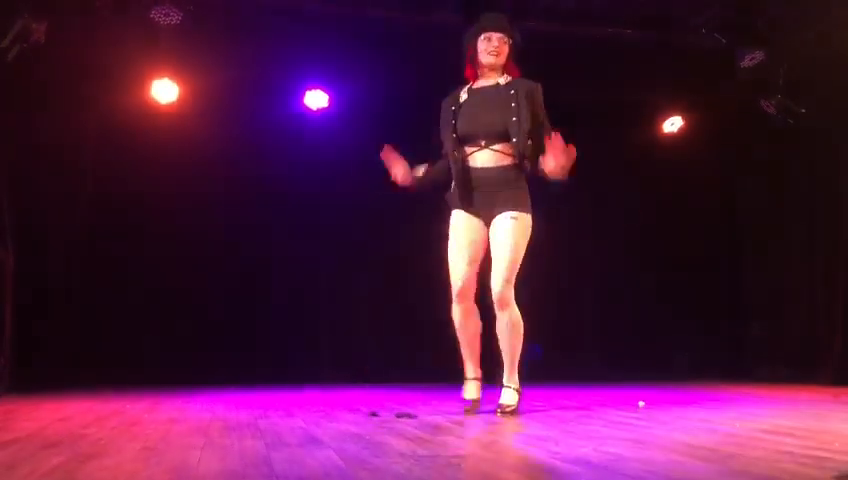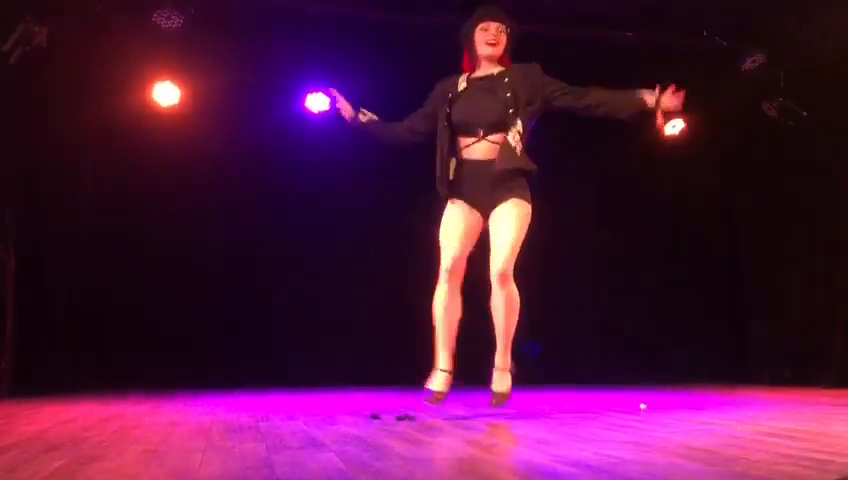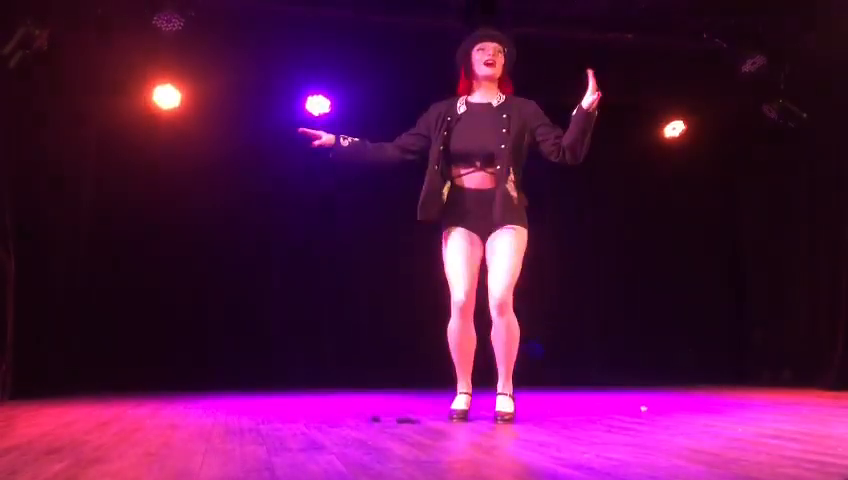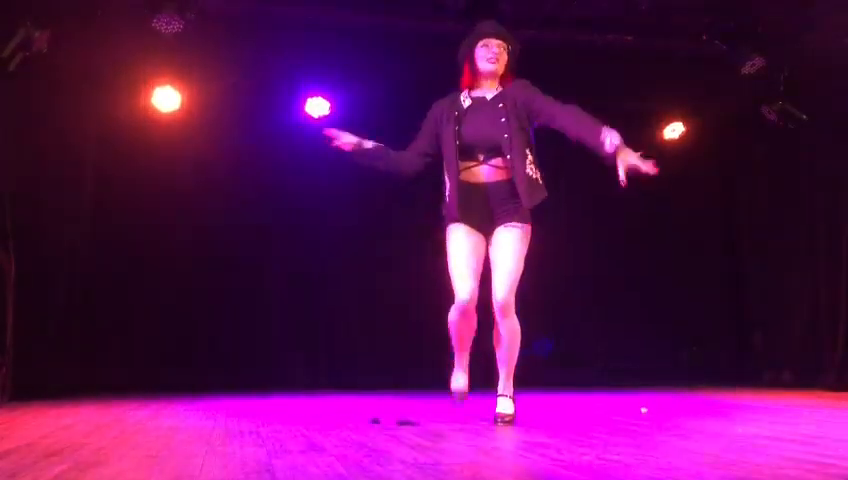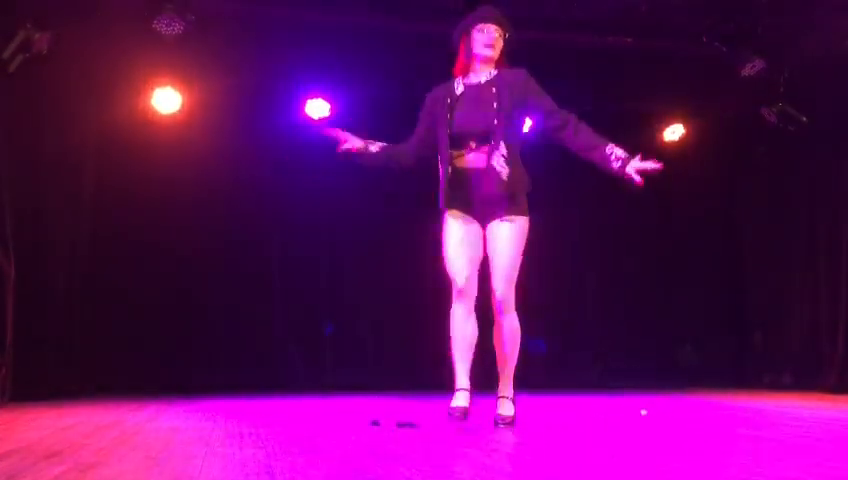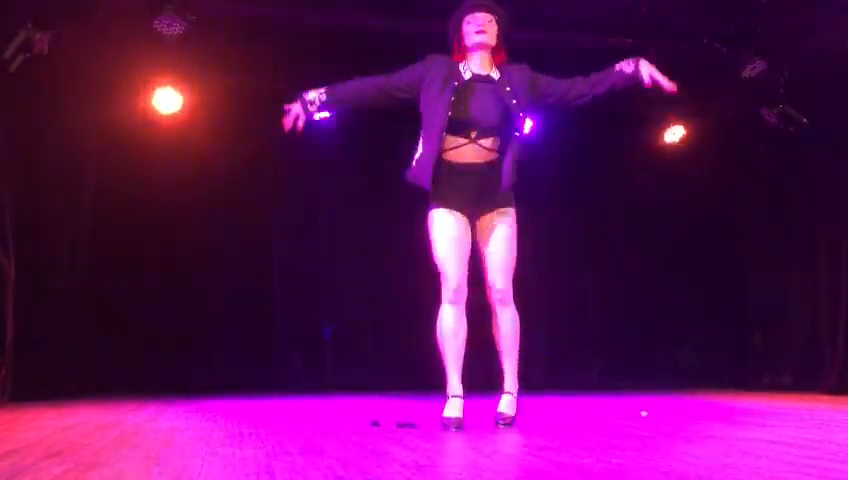
dt=0.3s
person 1, frame 1
left shoulder: (526, 92)
right shoulder: (456, 100)
left elbow: (540, 149)
right elbow: (451, 161)
left wrist: (551, 165)
right wrist: (413, 176)
left hip: (510, 197)
right hip: (467, 201)
left knee: (501, 293)
right knee: (461, 291)
left ankle: (510, 385)
right ankle: (473, 377)
person 1, frame 2
left shoulder: (525, 78)
right shoulder: (449, 89)
left elbow: (584, 100)
right elbow: (409, 130)
left wrist: (644, 100)
right wrist: (359, 117)
left hip: (508, 188)
right hip: (463, 191)
left knee: (501, 272)
right knee: (449, 268)
left ankle: (502, 364)
right ankle: (442, 367)
person 1, frame 3
left shoulder: (522, 111)
right shoulder: (444, 113)
left elbow: (567, 153)
right elbow: (396, 150)
left wrist: (586, 111)
right wrist: (339, 142)
left hip: (504, 217)
right hip: (460, 217)
left knee: (500, 301)
right knee: (461, 303)
left ankle: (504, 390)
right ankle: (463, 390)
person 1, frame 4
left shoulder: (519, 96)
right shoulder: (446, 109)
left elbow: (567, 118)
right elbow: (410, 161)
left wrist: (616, 148)
right wrist: (362, 147)
left hip: (509, 209)
right hip: (465, 212)
left knee: (503, 302)
right knee: (465, 299)
left ankle: (505, 391)
right ankle: (461, 364)
person 1, frame 5
left shoulder: (515, 82)
right shoulder: (443, 96)
left elbow: (564, 125)
right elbow: (413, 151)
left wrist: (617, 159)
right wrist: (367, 148)
left hip: (505, 200)
right hip: (461, 202)
left knee: (502, 298)
right knee: (462, 289)
left ankle: (506, 394)
right ankle: (462, 390)
person 1, frame 6
left shoulder: (516, 79)
right shoulder: (436, 71)
left elbow: (575, 90)
right elbow: (378, 88)
left wrist: (631, 71)
right wrist: (317, 99)
left hip: (494, 195)
right hip: (448, 195)
left knee: (501, 293)
right knee: (454, 291)
left ankle: (509, 390)
right ankle: (454, 395)
